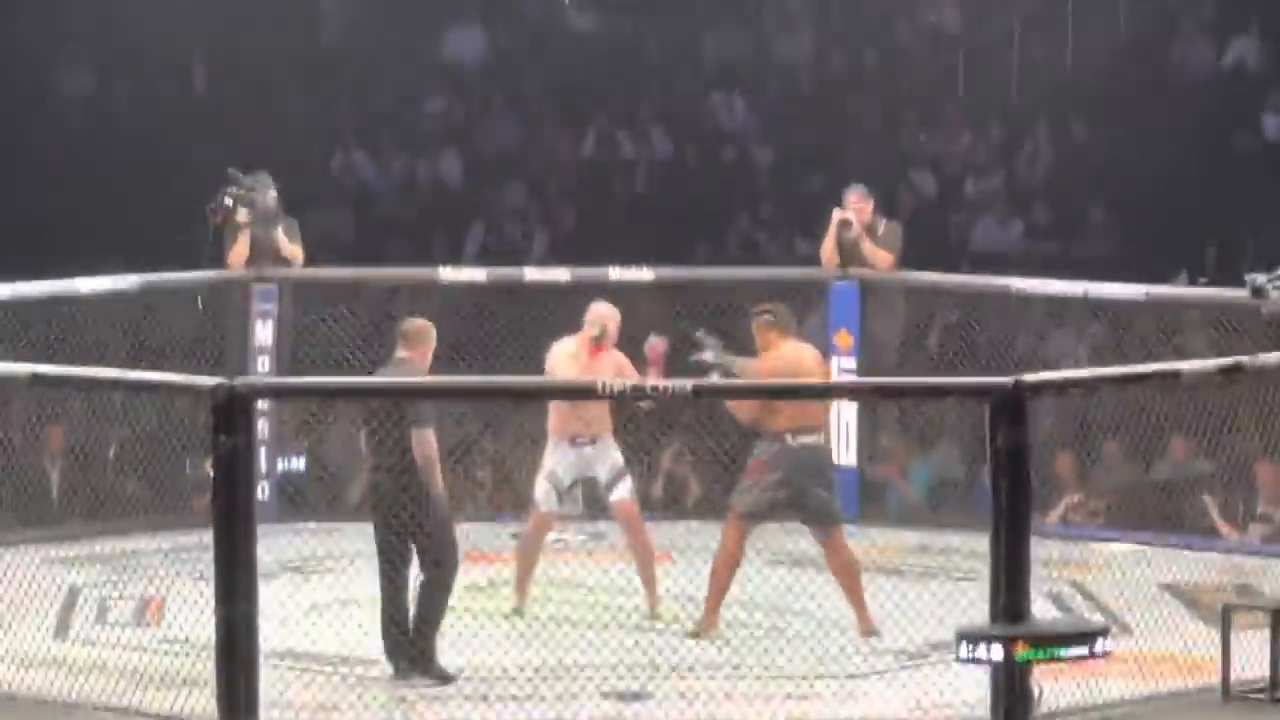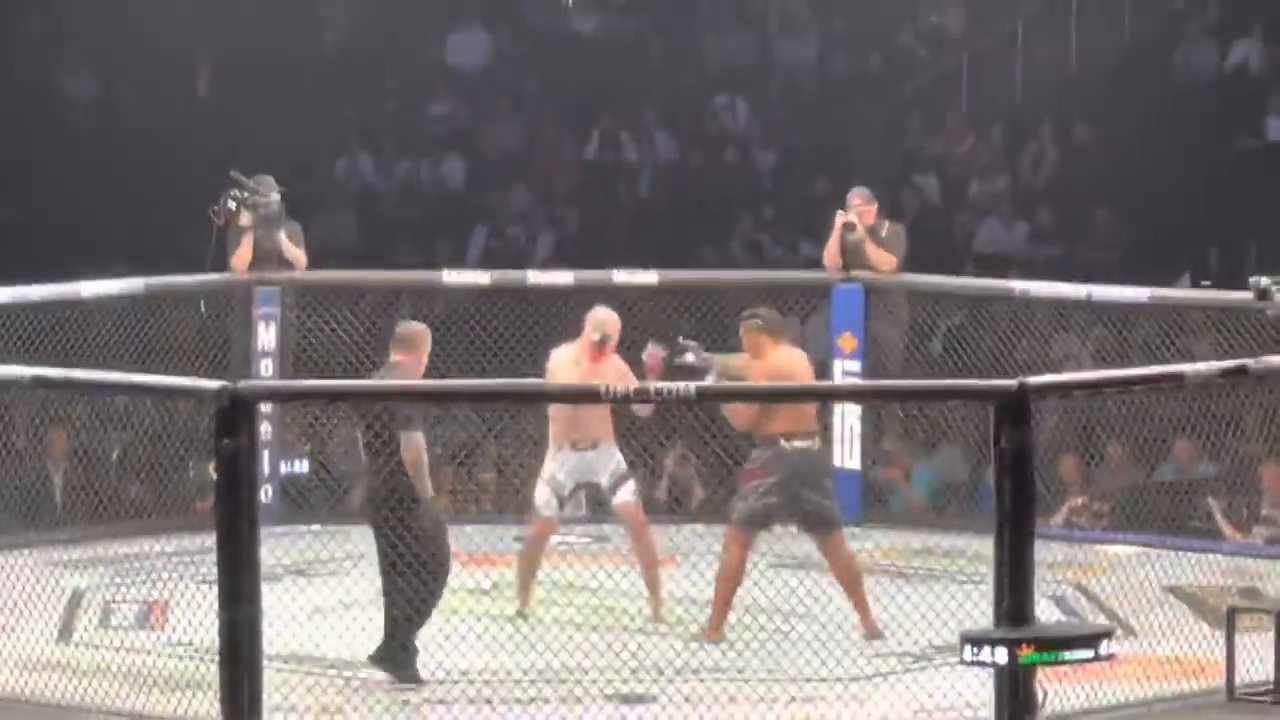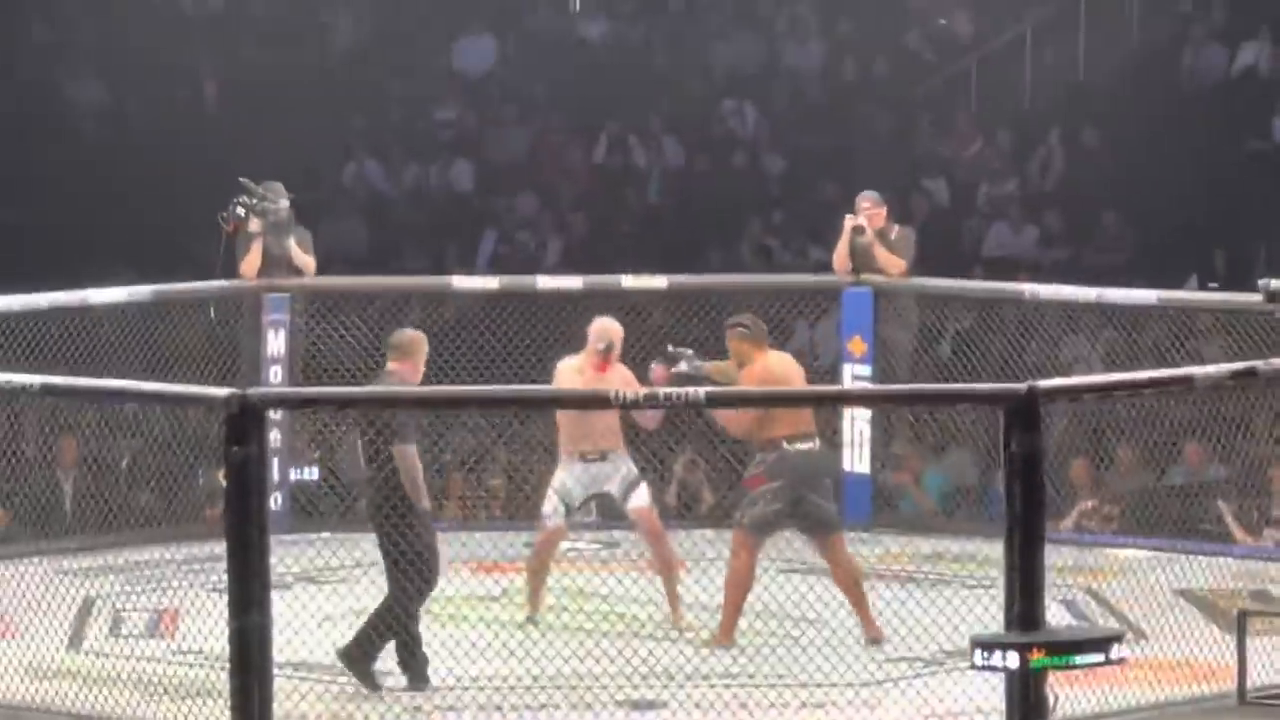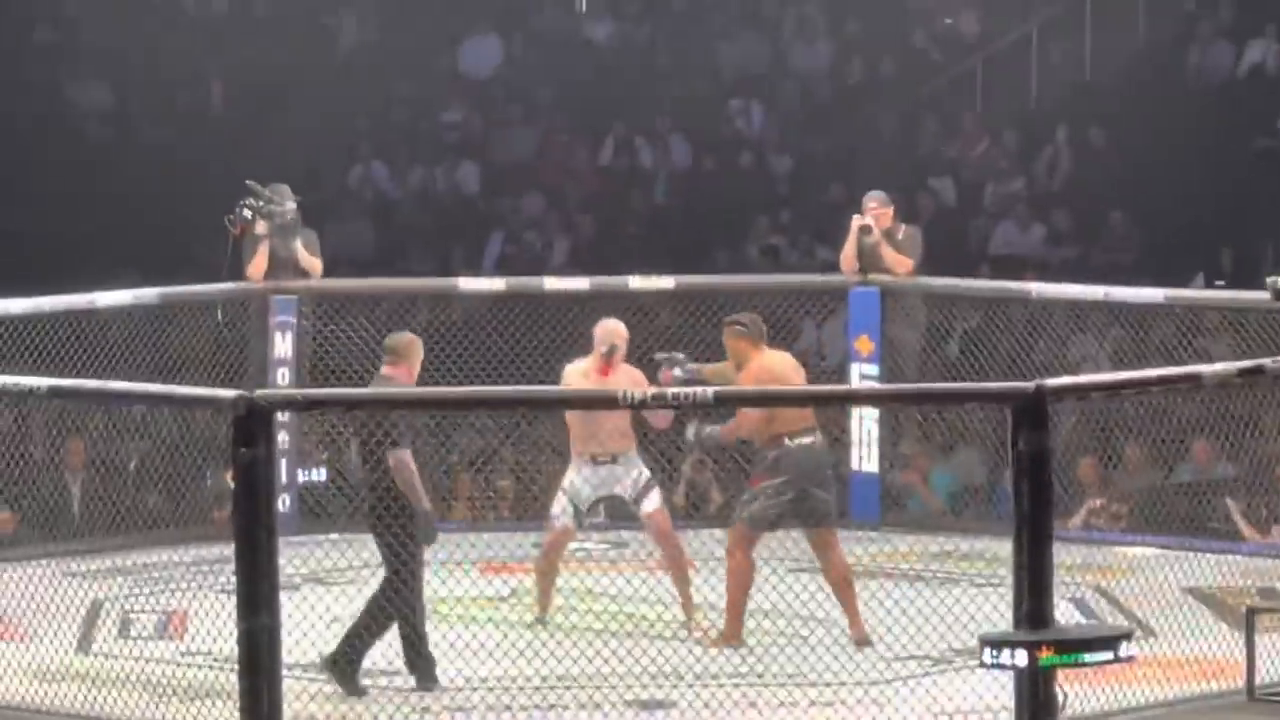
dt=0.1s
person 1, frame 1
left shoulder: (378, 380)
right shoulder: (416, 381)
right elbow: (423, 441)
right wrist: (438, 493)
left hip: (380, 487)
right hip: (411, 489)
left knee: (393, 572)
right knee: (442, 563)
left ankle: (400, 654)
right ankle: (422, 655)
person 1, frame 2
left shoulder: (374, 384)
right shoulder: (407, 384)
right elbow: (411, 445)
right wrist: (426, 497)
left hip: (378, 491)
right hip: (404, 493)
left knee: (396, 575)
right knee: (433, 569)
left ankle: (398, 655)
right ankle: (393, 650)
person 1, frame 3
left shoulder: (376, 390)
right elbow: (405, 454)
right wrist: (423, 505)
left hip: (380, 497)
right hip: (400, 501)
left knee: (406, 580)
right knee: (419, 580)
left ankle: (415, 669)
right ankle: (361, 650)
person 1, frame 4
left shoulder: (371, 393)
right elbow: (400, 460)
right wrist: (425, 508)
left hip: (378, 500)
right hip: (395, 503)
left knee: (405, 581)
right knee: (403, 585)
left ankle: (422, 669)
right ankle: (345, 659)
person 2, frame 1
left shoulder: (772, 361)
right shoulder: (813, 355)
left elbow: (747, 413)
right wrist: (723, 358)
left hip: (782, 452)
right hip: (816, 450)
left knee: (734, 531)
right knee: (832, 539)
left ankle: (709, 619)
right ankle: (864, 618)
person 2, frame 2
left shoulder: (763, 366)
right shoulder: (797, 357)
left elbow: (743, 420)
right wrist: (708, 359)
left hip: (777, 457)
right hip: (812, 455)
left knee: (736, 540)
right knee: (833, 543)
left ankle: (715, 626)
right ankle: (868, 621)
person 2, frame 3
left shoulder: (755, 373)
right shoulder: (786, 361)
left elbow: (740, 425)
right elbow: (735, 370)
left wrist: (710, 406)
right wrist: (697, 366)
left hip: (781, 462)
right hip: (814, 458)
left knee: (744, 546)
right knee: (834, 547)
left ankle: (726, 632)
right ankle: (868, 624)
person 2, frame 4
left shoulder: (754, 372)
right shoulder: (785, 360)
left elbow: (749, 426)
right elbow: (732, 372)
left wrist: (708, 434)
right wrist: (692, 369)
left hip: (783, 459)
right hip: (814, 454)
left knee: (739, 543)
right knee: (826, 545)
left ankle: (732, 632)
right ankle: (857, 625)
person 3, frame 1
left shoulder: (615, 357)
right shoulder: (562, 351)
left wrist: (654, 365)
right wrist: (590, 352)
left hip: (603, 447)
right hip: (564, 449)
left knee: (632, 519)
right knee: (538, 526)
left ankle: (653, 599)
right ankle: (519, 597)
person 3, frame 2
left shoulder: (615, 363)
right shoulder: (562, 357)
left elbow: (643, 408)
left wrist: (652, 373)
right wrist: (593, 358)
left hip: (604, 452)
right hip: (565, 454)
left knee: (637, 522)
right knee: (540, 530)
left ankle: (657, 602)
right ankle: (522, 601)
person 3, frame 3
left shoulder: (623, 374)
right shoulder: (568, 368)
left elbow: (649, 421)
right elbow: (577, 405)
right wrist: (598, 368)
left hip: (615, 462)
right hip: (574, 466)
left knee: (653, 529)
right knee: (545, 541)
left ankle: (676, 608)
right ankle: (532, 608)
person 3, frame 4
left shoulder: (632, 375)
right shoulder: (575, 371)
left elbow: (661, 421)
right elbow: (582, 408)
right wrist: (602, 370)
left hip: (626, 464)
right hip: (585, 468)
left knee: (664, 531)
right knee: (554, 542)
left ankle: (689, 610)
right ankle: (541, 610)
